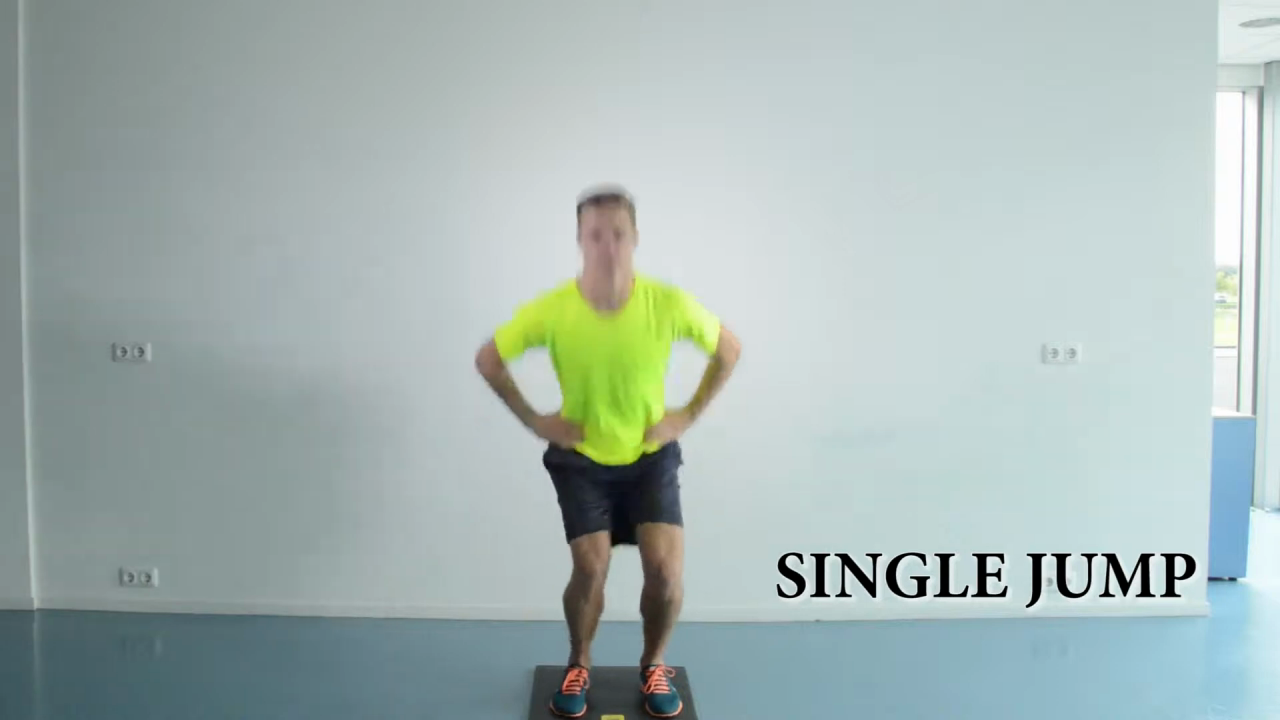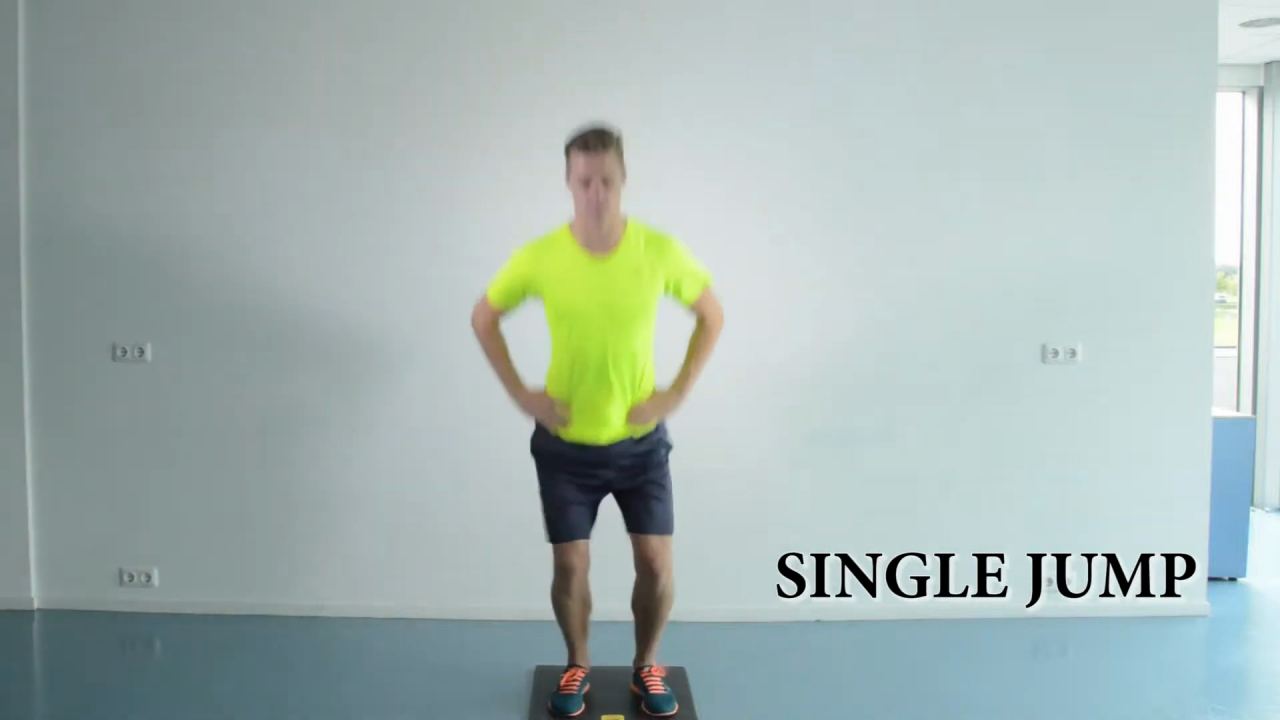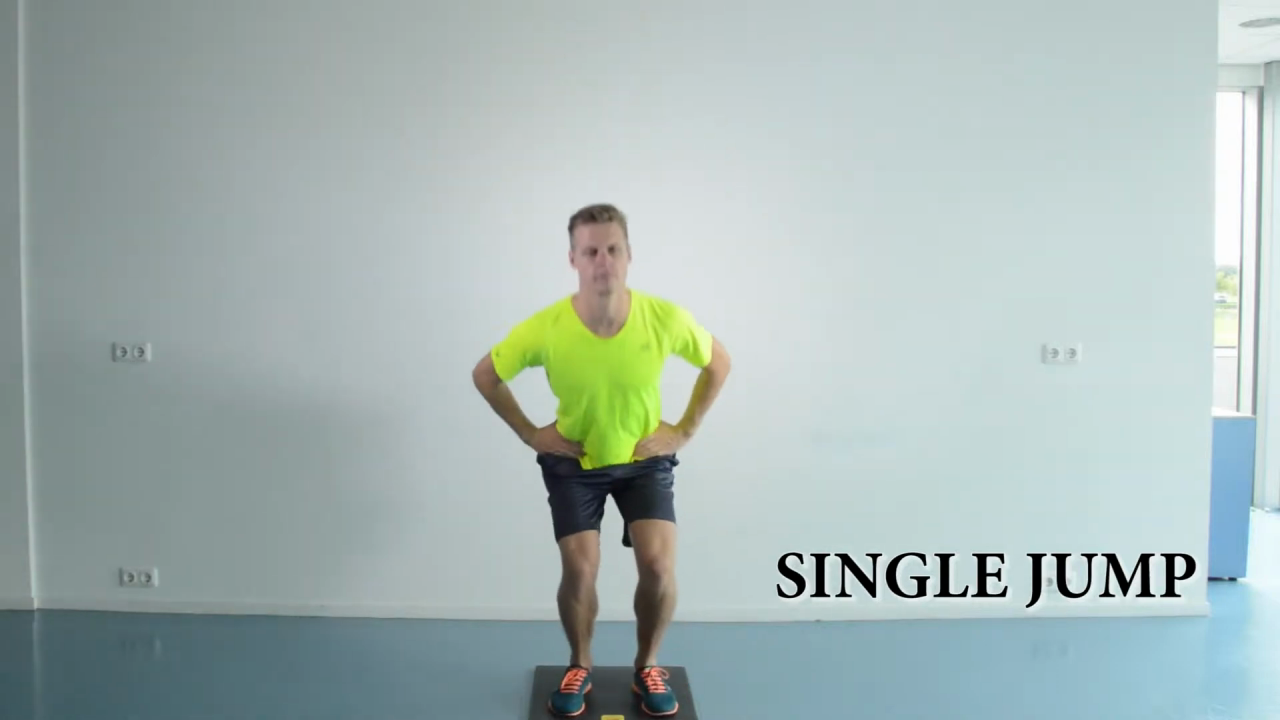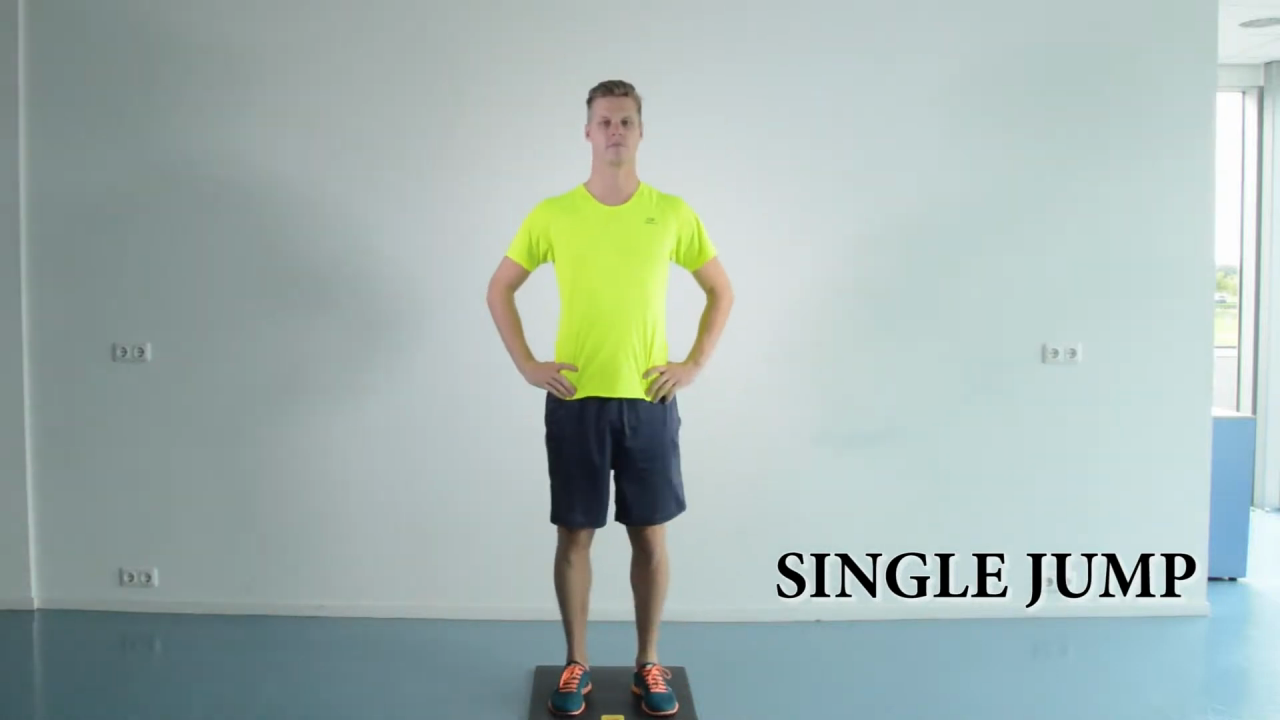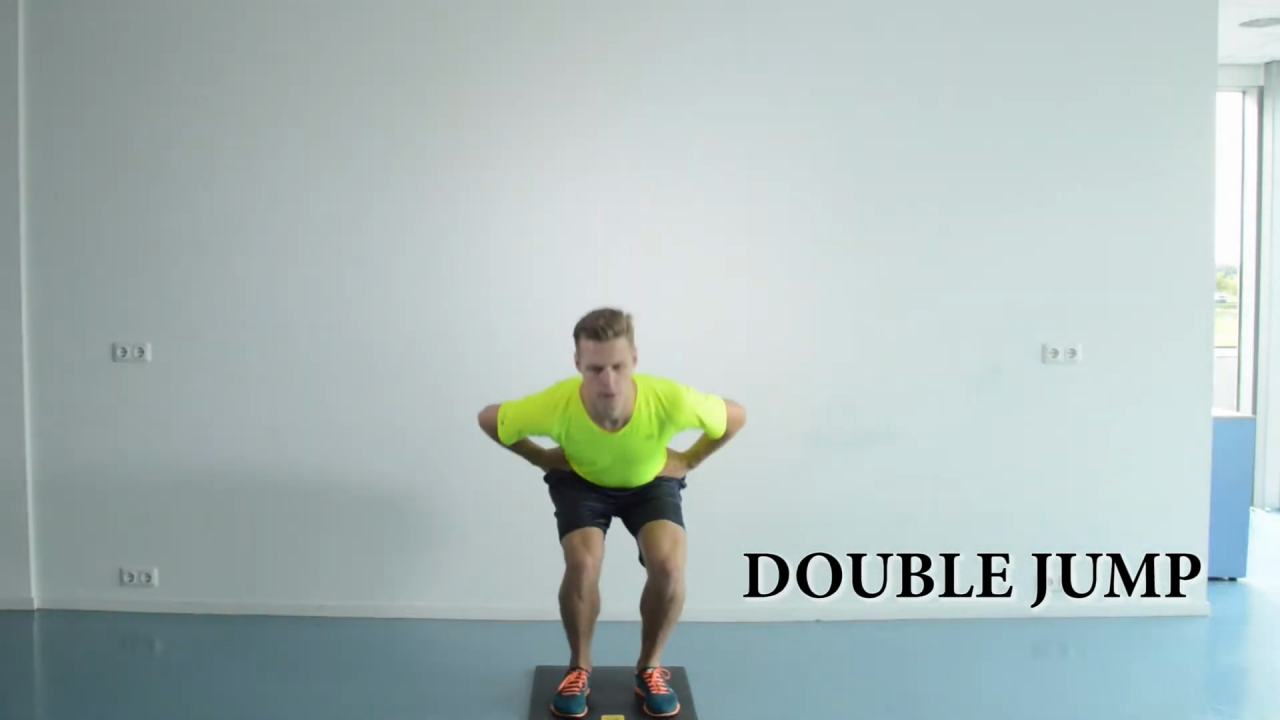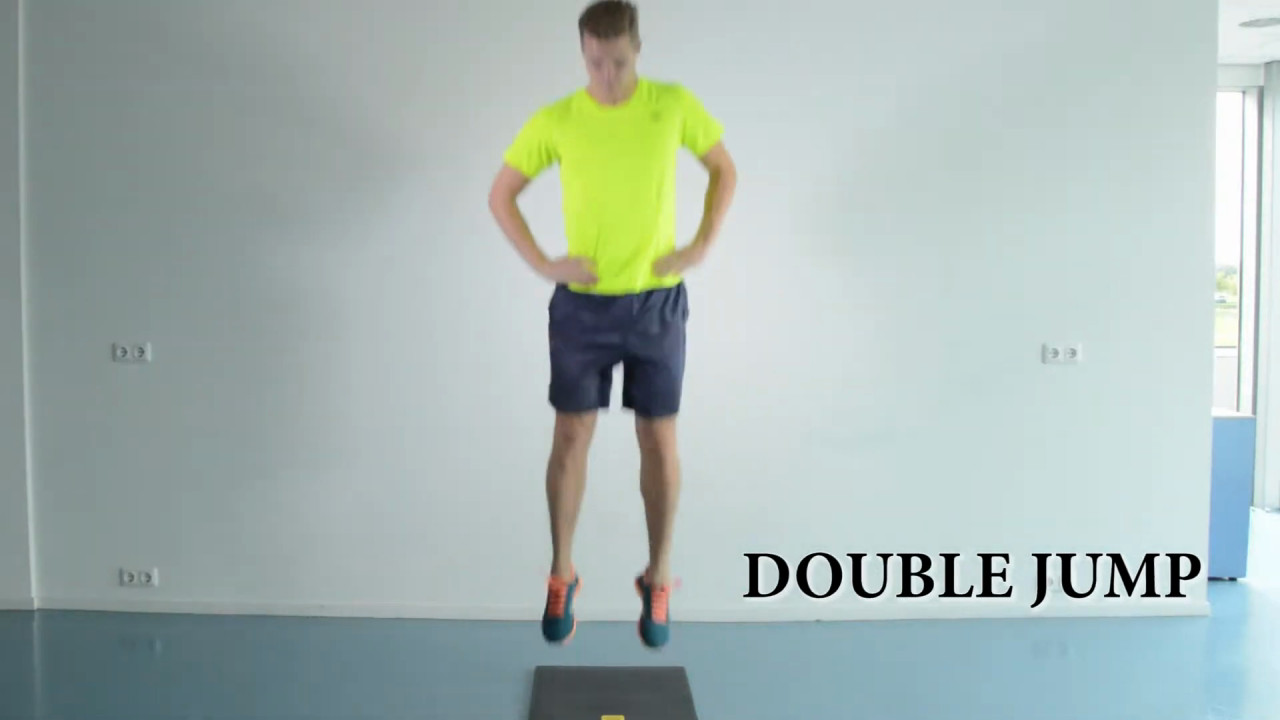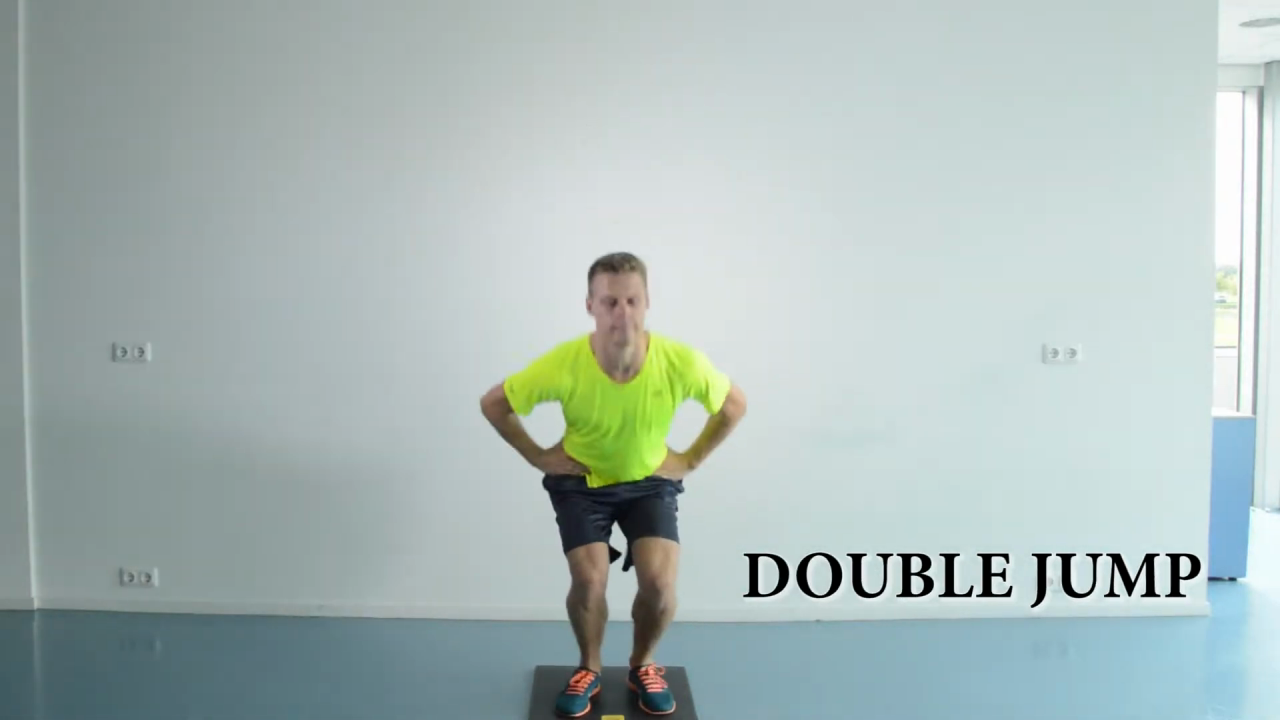
dt=0.7s
person 1, frame 1
left shoulder: (669, 304)
right shoulder: (549, 310)
left elbow: (729, 348)
right elbow: (488, 359)
left wrist: (689, 415)
right wrist: (533, 420)
left hip: (650, 454)
right hip: (579, 457)
left knee: (665, 565)
right knee: (591, 566)
left ankle: (654, 666)
right ankle: (578, 666)
person 1, frame 2
left shoulder: (659, 251)
right shoulder: (538, 258)
left elbow: (712, 314)
right elbow: (483, 318)
left wrist: (678, 392)
right wrist: (521, 394)
left hip: (638, 437)
right hip: (565, 438)
left knee: (656, 565)
right knee: (570, 567)
left ankle: (647, 668)
right ankle: (576, 666)
person 1, frame 3
left shoulder: (665, 317)
right shoulder: (544, 328)
left elbow: (718, 364)
right elbow: (485, 376)
left wrist: (684, 430)
right wrist: (531, 433)
left hip: (644, 460)
right hip: (573, 462)
left knee: (658, 565)
right knee: (580, 569)
left ankle: (647, 665)
right ankle: (579, 665)
person 1, frame 4
left shoulder: (673, 213)
right shoulder: (552, 214)
left elbow: (721, 291)
right elbow: (500, 289)
left wrist: (696, 363)
right wrist: (526, 364)
left hip: (648, 402)
right hip: (575, 402)
left knee: (649, 538)
right knee: (575, 537)
left ankle: (648, 664)
right ankle: (576, 664)
person 1, frame 5
left shoulder: (670, 402)
right shoulder: (554, 408)
left elbow: (736, 415)
right elbow: (487, 417)
left wrist: (689, 460)
right wrist: (543, 458)
left hip: (649, 483)
right hip: (581, 482)
left knee: (669, 564)
right knee: (583, 561)
left ankle: (650, 667)
right ankle: (579, 666)
person 1, frame 6
left shoulder: (674, 103)
right shoulder: (556, 120)
left elbow: (722, 169)
right elbow: (502, 193)
left wrist: (699, 247)
right wrist: (540, 263)
left hip: (657, 301)
right hip: (582, 304)
left knee: (659, 442)
right knee: (571, 437)
left ankle: (658, 579)
right ankle: (561, 575)
person 1, frame 7
left shoulder: (679, 362)
right shoulder: (562, 366)
left elbow: (734, 406)
right elbow: (493, 403)
left wrist: (689, 461)
right wrist: (538, 457)
left hip: (646, 482)
right hip: (581, 482)
left knee: (659, 581)
right knee: (588, 578)
left ankle: (643, 663)
right ankle: (589, 667)
